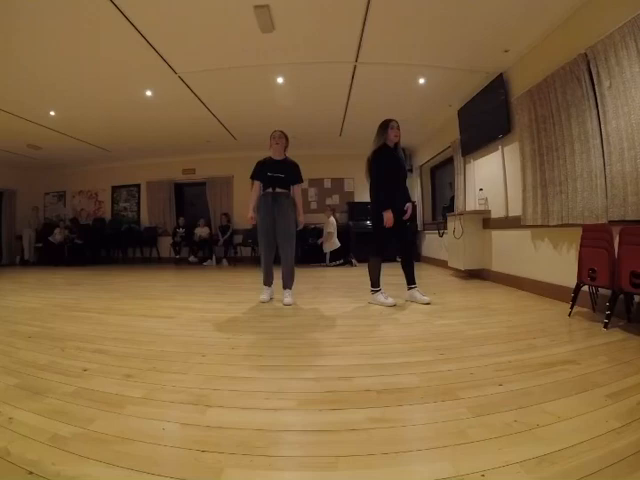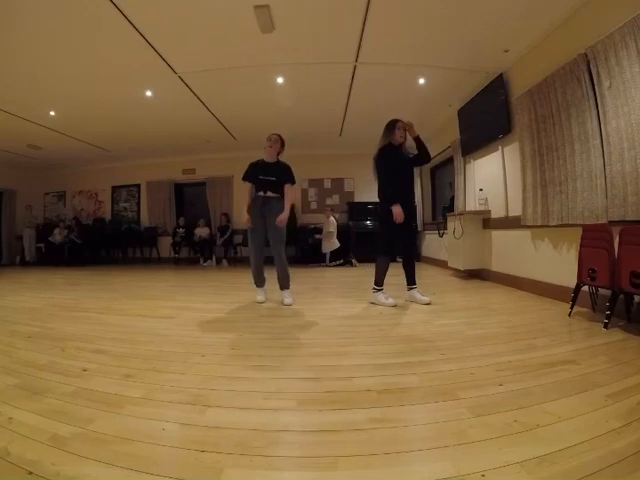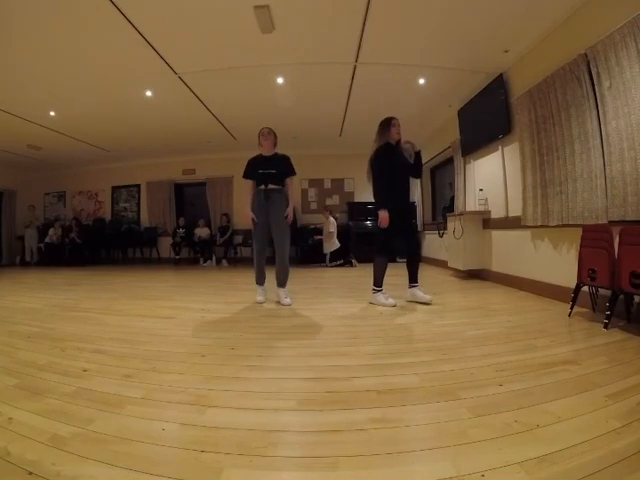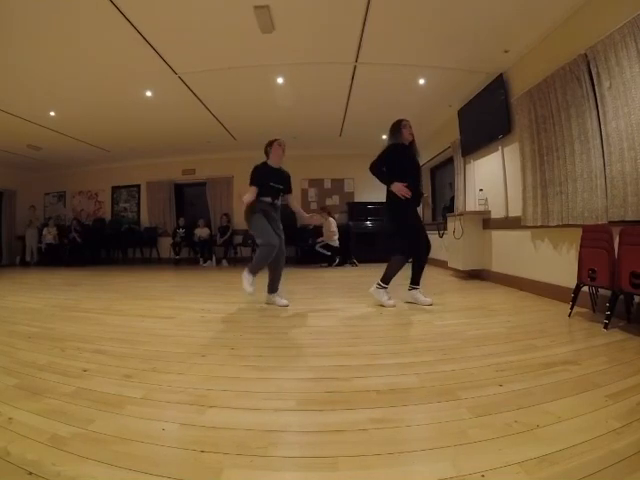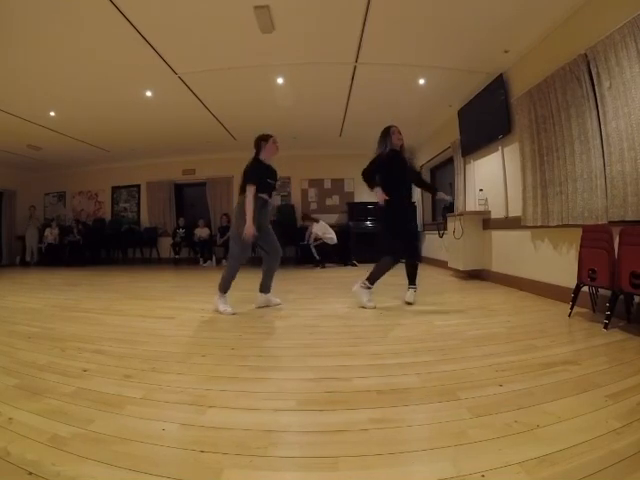
dt=0.7s
person 1, frame 1
left shoulder: (397, 156)
right shoulder: (378, 155)
right elbow: (376, 185)
left wrist: (408, 202)
right wrist: (385, 209)
left hip: (399, 210)
right hip: (382, 210)
left knee: (408, 247)
right knee: (379, 248)
left ankle: (412, 289)
right ankle: (375, 292)
person 1, frame 2
left shoulder: (403, 155)
right shoulder: (385, 152)
left elbow: (425, 158)
right elbow: (385, 181)
left wrist: (415, 135)
right wrist: (394, 204)
left hip: (408, 206)
right hip: (391, 207)
left knee: (410, 247)
right knee: (387, 247)
left ankle: (412, 289)
right ankle: (377, 291)
person 1, frame 3
left shoulder: (399, 154)
right shoulder: (381, 153)
left elbow: (416, 173)
right elbow: (378, 183)
left wrist: (417, 152)
right wrist: (382, 208)
left hip: (404, 206)
right hip: (389, 208)
left knee: (414, 245)
right knee: (384, 247)
left ankle: (413, 288)
right ankle: (377, 292)
person 1, frame 4
left shoulder: (410, 153)
right shoulder: (394, 149)
right elbow: (375, 167)
left wrist: (420, 195)
right wrist: (391, 184)
left hip: (409, 207)
right hip: (398, 206)
left knee: (422, 246)
right knee: (406, 247)
left ankle: (414, 289)
right ankle: (381, 287)
person 1, frame 5
left shoulder: (403, 160)
right shoulder: (387, 157)
left elbow: (417, 179)
right elbow: (366, 173)
left wrist: (436, 192)
right wrist: (376, 187)
left hip: (404, 211)
right hip: (394, 211)
left knee: (411, 250)
right knee: (395, 252)
left ankle: (411, 289)
right ankle: (364, 287)
person 2, frame 1
left shoulder: (292, 165)
right shoulder: (262, 164)
left elbow: (297, 191)
right elbow: (256, 188)
left wrist: (300, 213)
right wrist: (251, 209)
left hip: (285, 204)
right hip: (266, 203)
left knee: (287, 248)
right knee: (266, 247)
left ankle: (287, 289)
right ankle: (267, 287)
person 2, frame 2
left shoulder: (284, 168)
right shoulder: (254, 166)
left elbow: (288, 192)
right elbow: (248, 190)
left wrist: (286, 212)
right wrist: (245, 212)
left hip: (275, 207)
right hip: (257, 207)
left knee: (278, 249)
right knee: (255, 250)
left ankle: (285, 289)
right ankle: (260, 288)
person 2, frame 3
left shoulder: (283, 160)
right shoulder: (253, 162)
left elbow: (289, 184)
right elbow: (251, 187)
left wrist: (291, 205)
right wrist: (249, 208)
left hip: (279, 200)
right hip: (260, 201)
left knee: (282, 245)
right knee: (259, 245)
left ankle: (282, 288)
right ankle: (260, 287)
person 2, frame 4
left shoulder: (284, 175)
right shoulder: (260, 170)
left elbow: (289, 199)
right elbow: (252, 192)
left wrist: (303, 215)
right wrist: (247, 198)
left hip: (273, 213)
right hip: (257, 211)
left knee: (280, 255)
right knee: (271, 243)
left ankle: (272, 294)
right ankle: (249, 273)
person 2, frame 5
left shoulder: (272, 170)
right shoulder: (255, 165)
right elbow: (249, 194)
right wrist: (249, 222)
left hip: (261, 214)
right hip: (249, 213)
left knee: (275, 253)
right knee: (239, 255)
left ankle: (264, 295)
right ankle: (221, 297)
